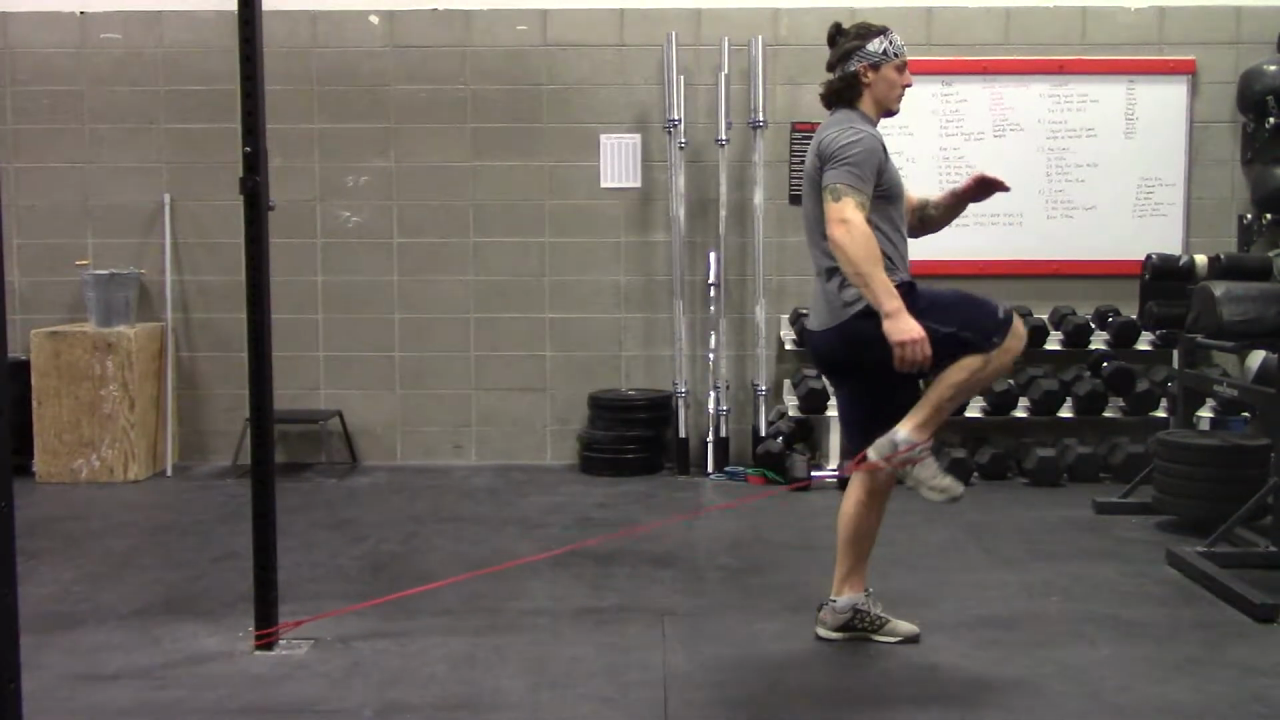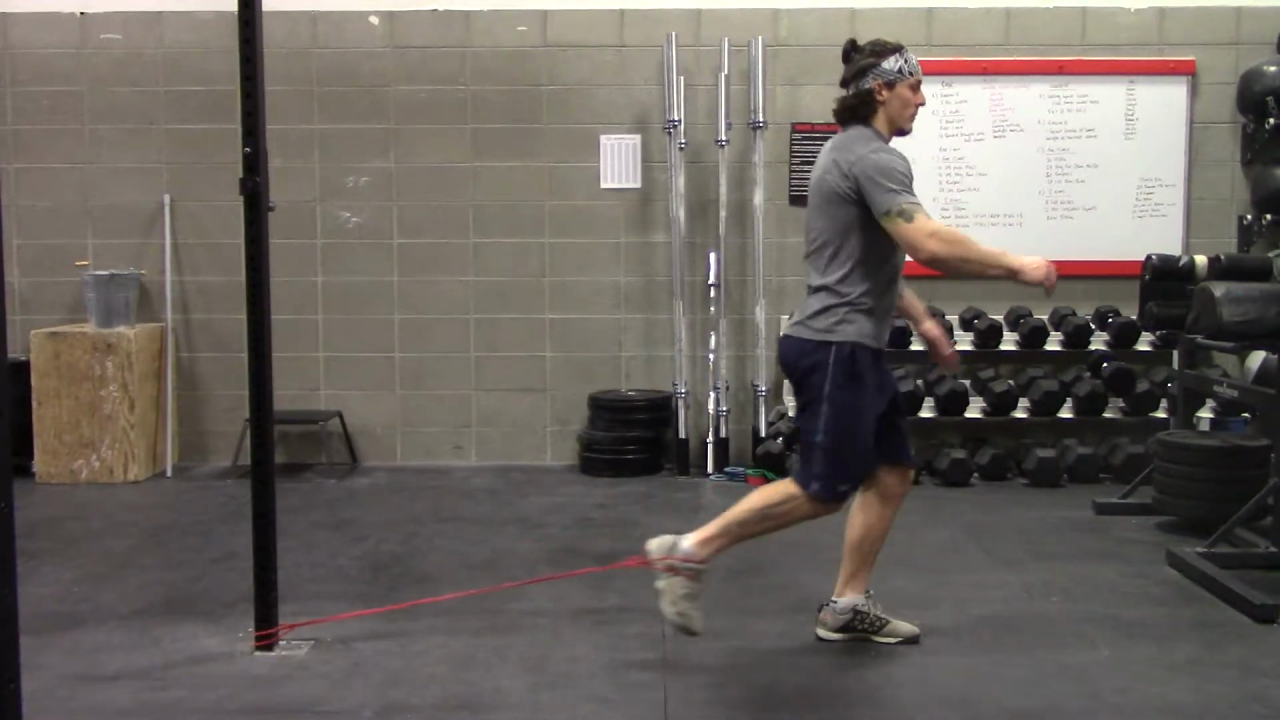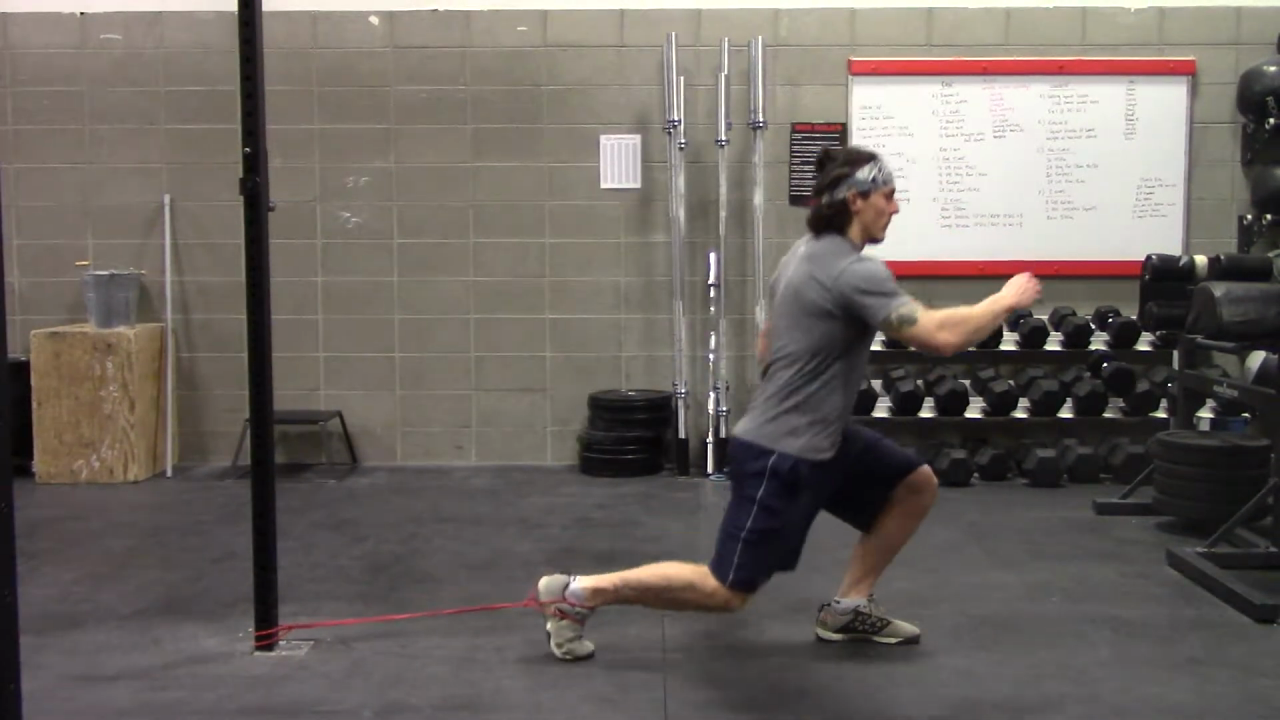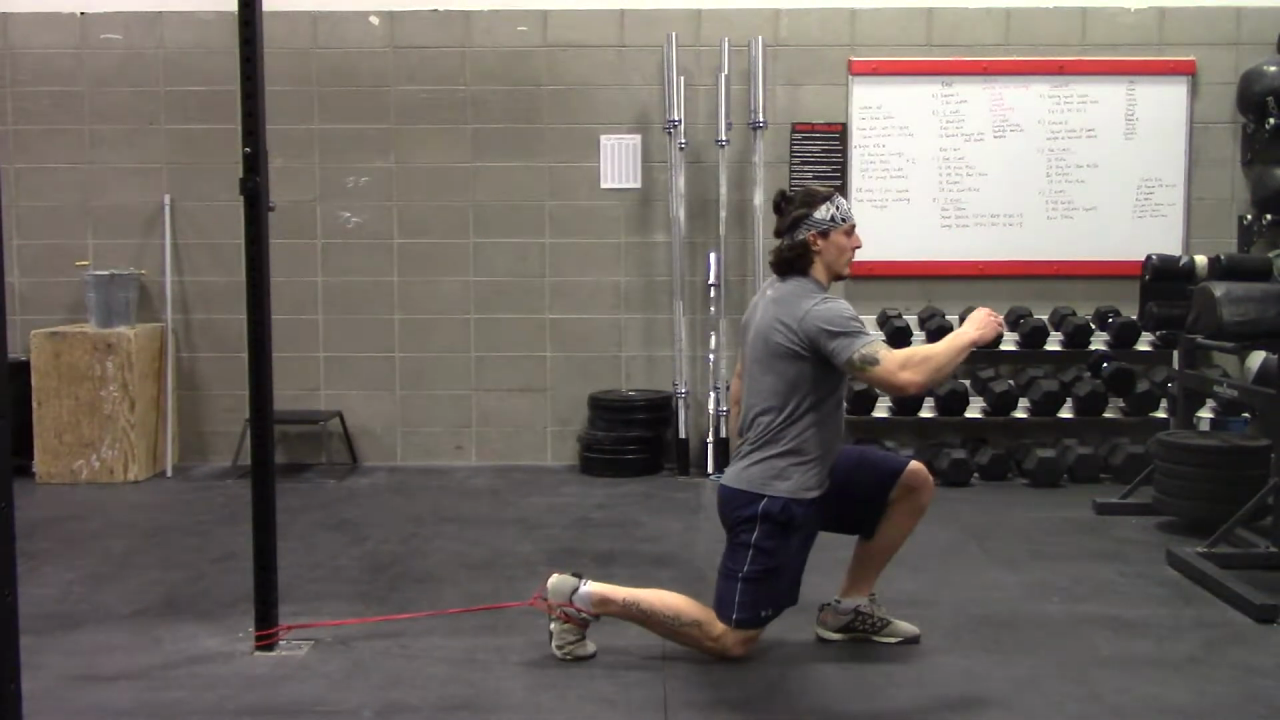
dt=0.4s
person 1, frame 1
left shoulder: (850, 138)
right shoulder: (853, 136)
left elbow: (910, 219)
right elbow: (846, 229)
left wrist: (960, 196)
right wrist: (893, 313)
left hip: (845, 328)
right hip: (866, 318)
left knee: (876, 469)
right knee: (1005, 335)
left ankle: (846, 604)
right ankle: (908, 441)
person 1, frame 2
left shoulder: (852, 151)
right shoulder: (874, 157)
right elbow: (927, 243)
left wrist: (921, 318)
right wrist: (1017, 266)
left hip: (845, 342)
right hip: (836, 345)
left knee: (892, 474)
right knee: (821, 490)
left ankle: (847, 606)
right ankle: (686, 553)
person 1, frame 3
left shoulder: (807, 254)
right shoulder: (852, 271)
left elbow: (767, 345)
right elbow: (940, 337)
right wrist: (1005, 300)
left hip: (816, 441)
right hip: (781, 456)
left knee: (917, 486)
right knee: (726, 591)
left ankle: (848, 608)
right ankle: (576, 594)
person 1, frame 4
left shoulder: (775, 295)
right shoulder: (818, 311)
left elbow: (740, 387)
right elbow: (904, 376)
left wrist: (744, 461)
right wrist: (967, 334)
left hip: (799, 477)
right hip: (774, 497)
left knee: (913, 483)
right knee: (730, 638)
left ankle: (850, 607)
right ankle: (583, 598)
